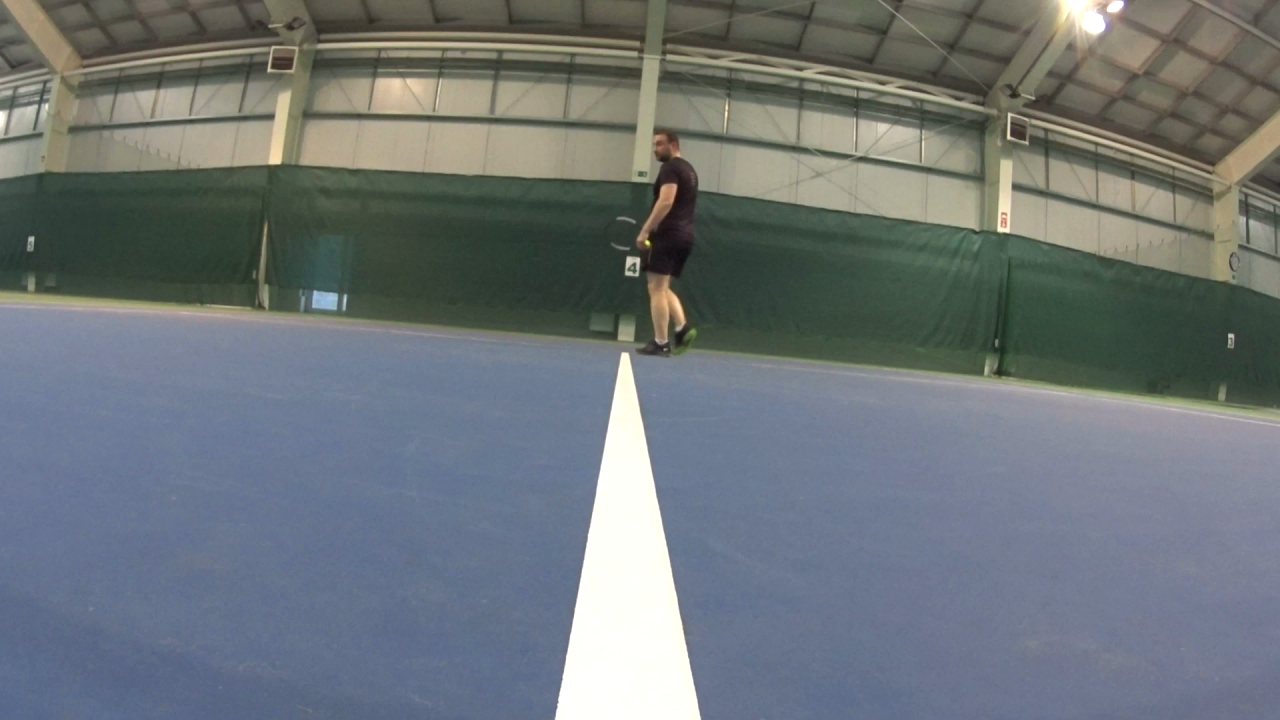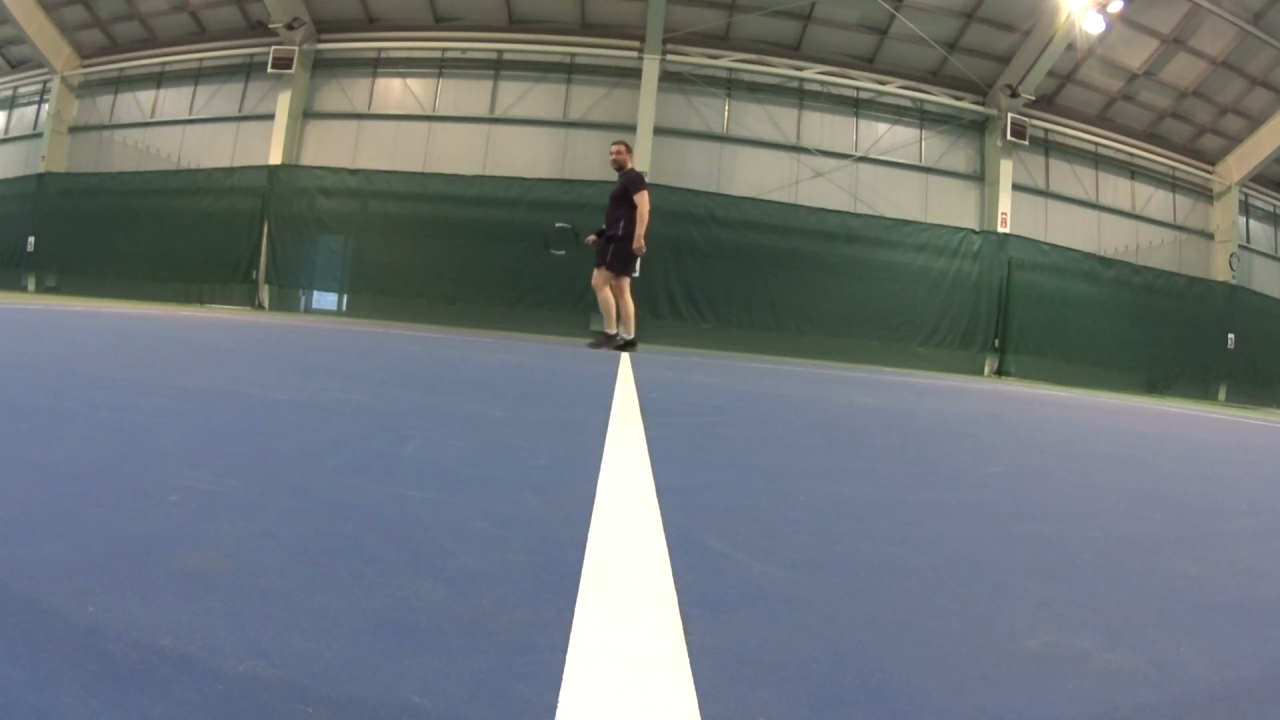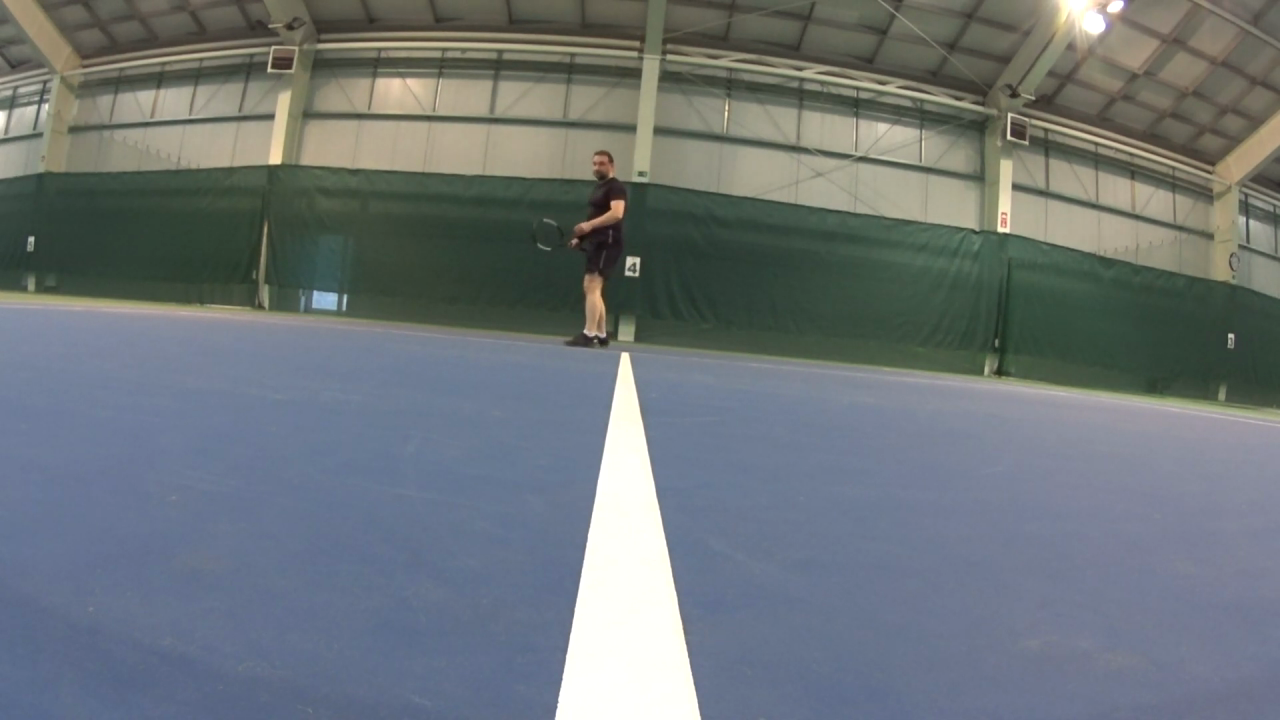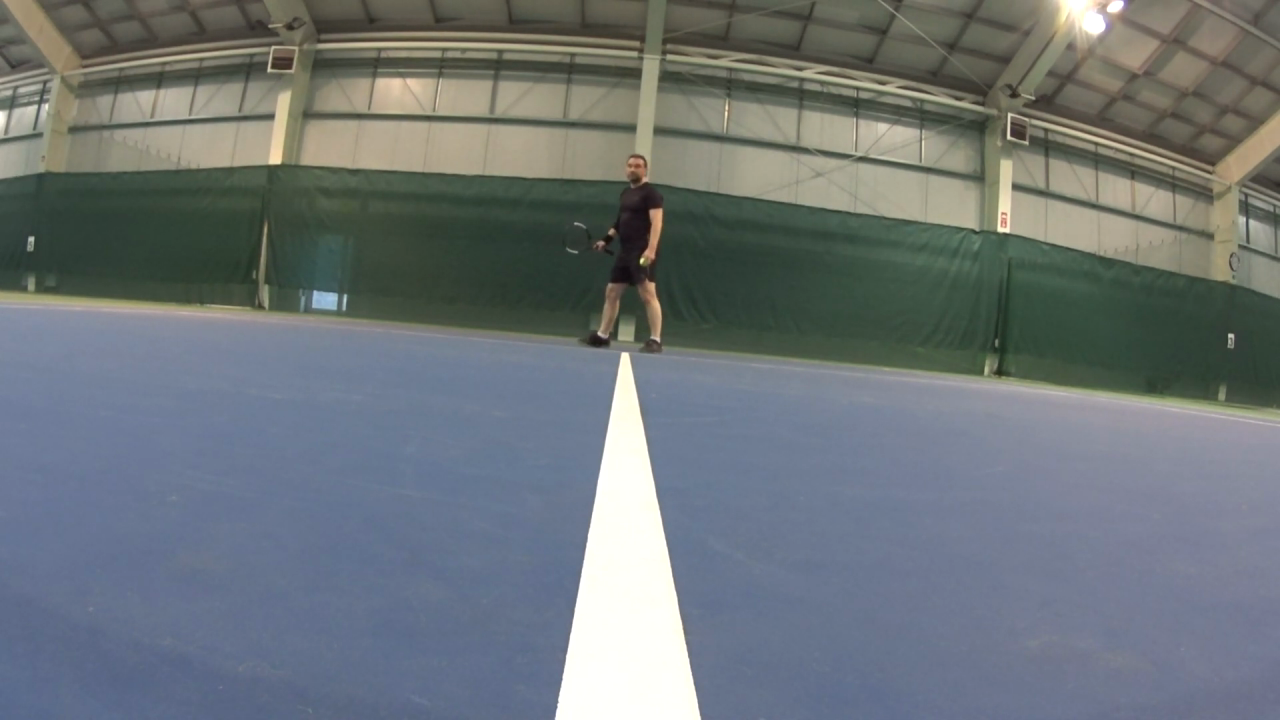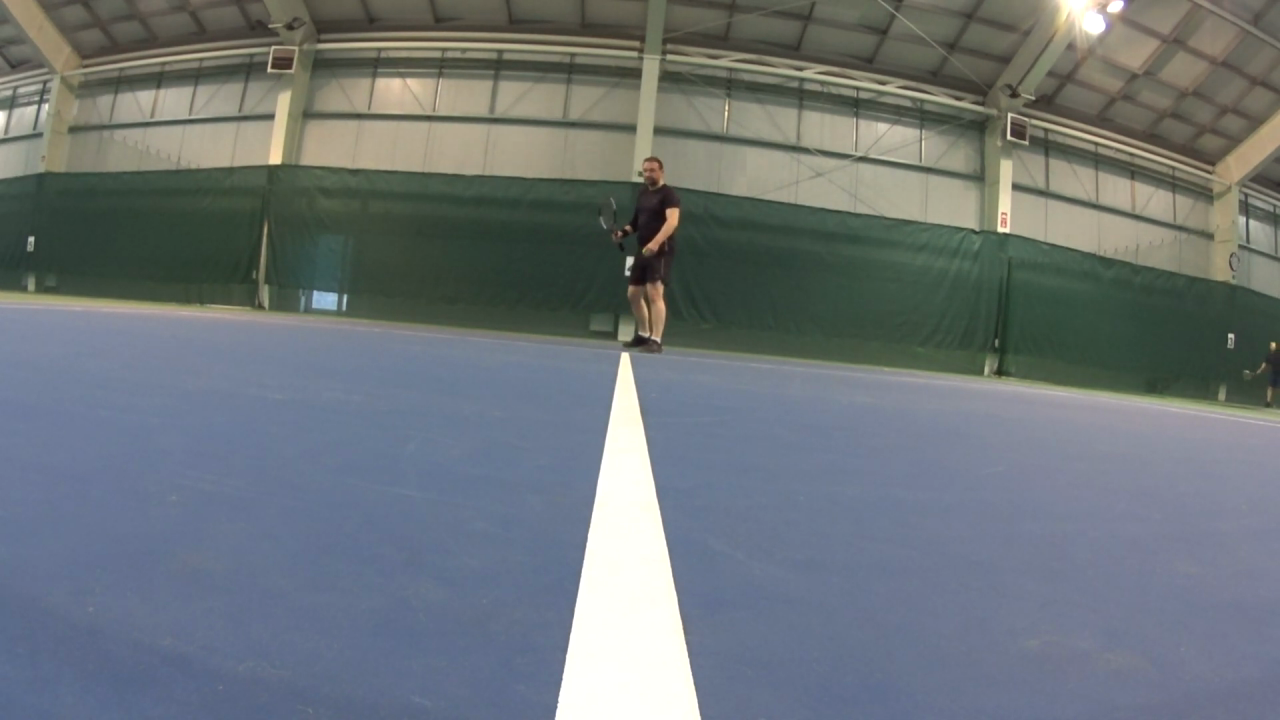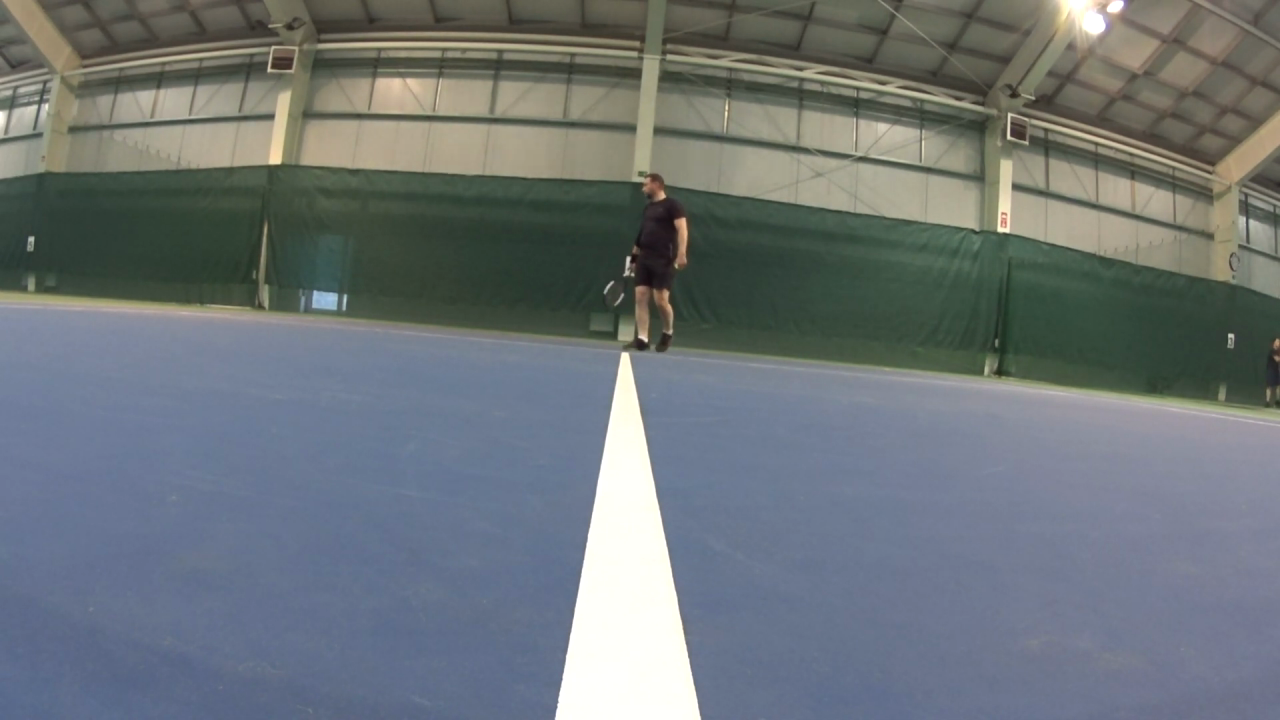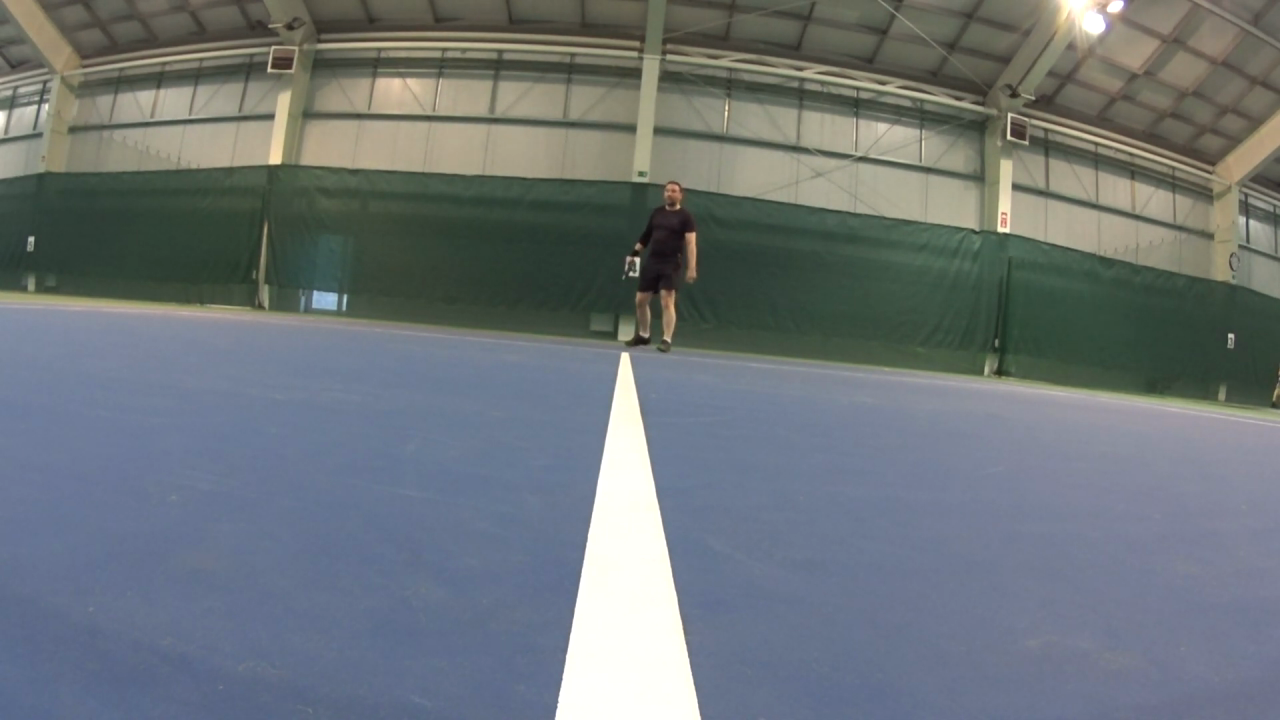
dt=0.7s
person 1, frame 1
left shoulder: (670, 168)
right shoulder: (688, 169)
left elbow: (666, 201)
left wrist: (645, 230)
left hip: (666, 234)
right hip: (685, 235)
left knee: (656, 289)
right knee: (664, 288)
left ankle: (661, 343)
right ankle: (682, 329)
person 1, frame 2
left shoulder: (633, 177)
right shoulder: (623, 179)
left elbow: (644, 207)
left wrist: (639, 236)
right wrist: (598, 235)
left hip: (622, 239)
right hip: (619, 239)
left knee: (599, 282)
right knee: (621, 289)
left ankle: (611, 332)
right ankle: (628, 337)
person 1, frame 3
left shoulder: (616, 187)
right shoulder: (598, 189)
left elbow: (617, 213)
left wrist: (590, 225)
right wrist: (579, 237)
left hip: (608, 245)
right hip: (595, 246)
left knee: (592, 287)
right knee: (591, 290)
left ankle: (589, 335)
right ankle: (600, 335)
person 1, frame 4
left shoulder: (651, 193)
right shoulder: (625, 193)
left elbow: (657, 222)
left wrist: (651, 249)
right wrist: (606, 239)
left hip: (642, 253)
right hip: (625, 252)
left knee: (647, 295)
right knee: (612, 293)
left ankle: (655, 341)
right ankle: (602, 335)
person 1, frame 5
left shoulder: (668, 194)
right shoulder: (642, 195)
left elbow: (672, 221)
left wrist: (656, 242)
right wrist: (623, 232)
left hip: (660, 252)
right hip: (643, 252)
left knee: (654, 294)
right knee: (633, 294)
left ankle: (656, 341)
right ankle: (642, 335)
person 1, frame 6
left shoulder: (672, 205)
right shoulder: (648, 208)
left elbow: (682, 230)
left wrist: (682, 253)
right wrist: (633, 259)
left hip: (664, 258)
right hip: (645, 258)
left knee: (660, 300)
right knee: (640, 297)
left ankle: (668, 333)
right ankle: (642, 339)
person 1, frame 7
left shoulder: (685, 217)
right shoulder: (656, 213)
left elbow: (691, 244)
right elbow: (646, 235)
left wrist: (691, 268)
right wrist: (634, 253)
left hip: (670, 265)
right hip: (651, 262)
left knee: (667, 302)
right knee: (641, 300)
left ankle: (667, 341)
right ankle: (643, 335)
